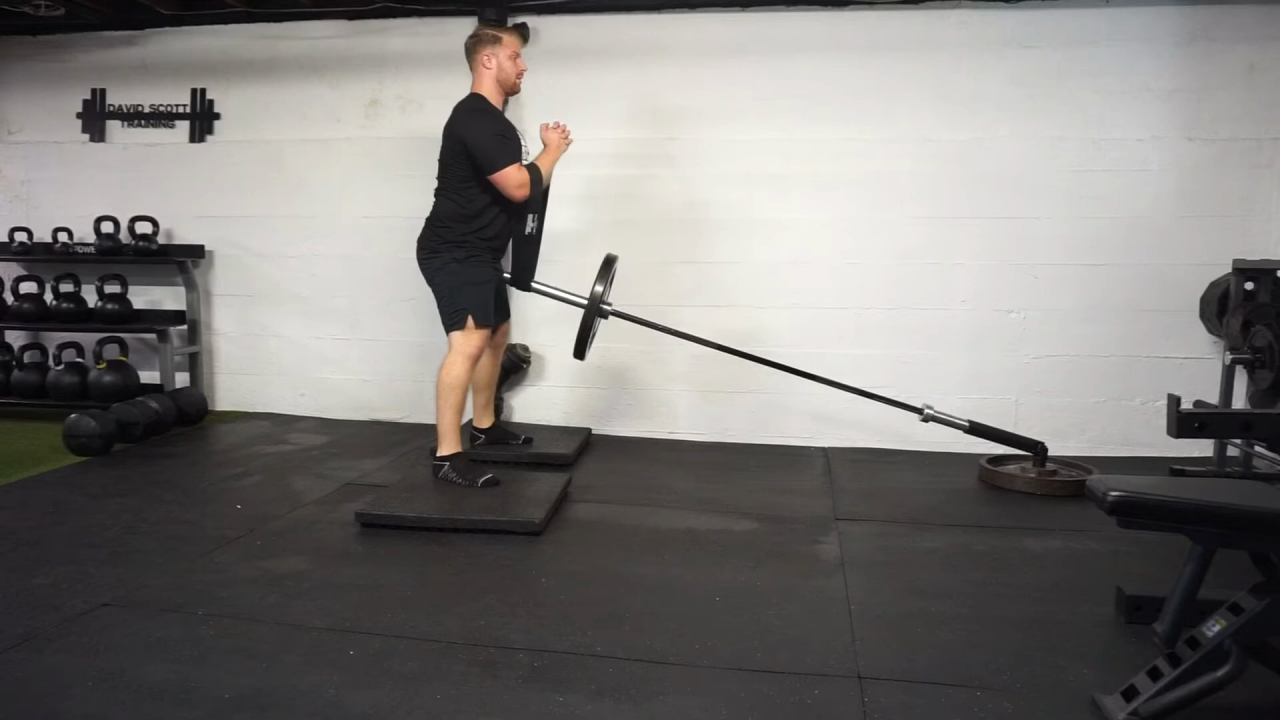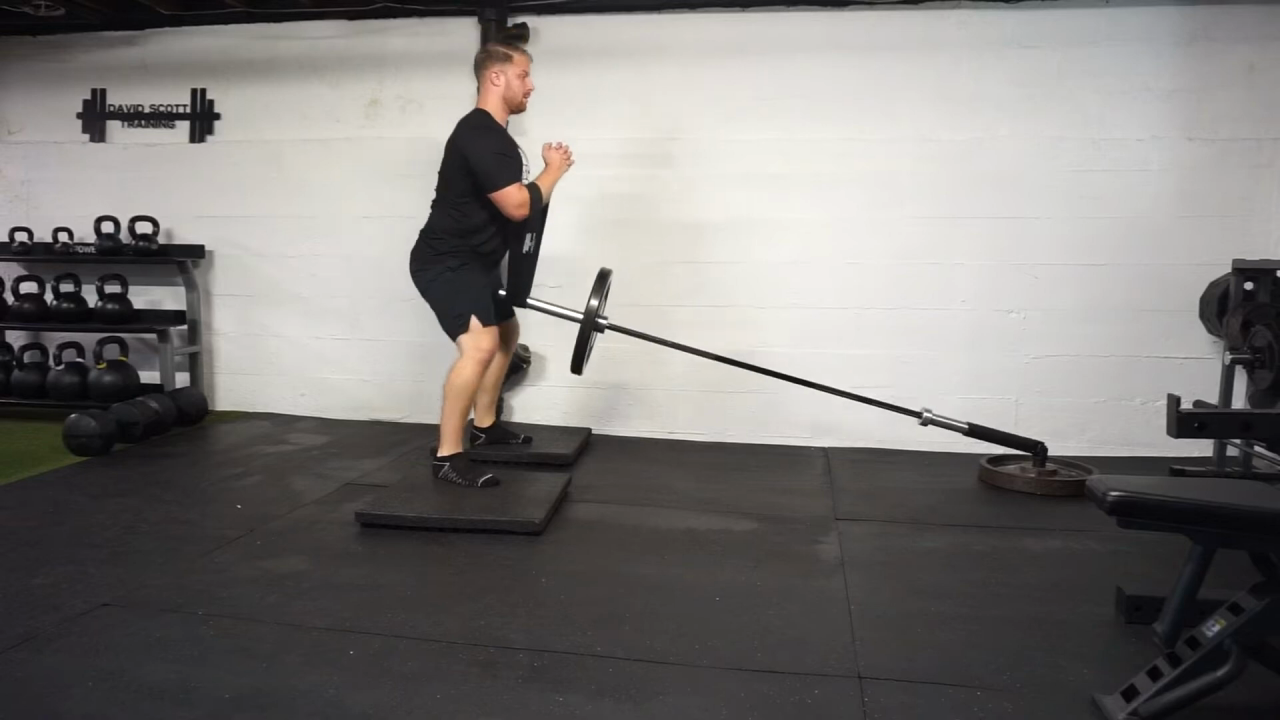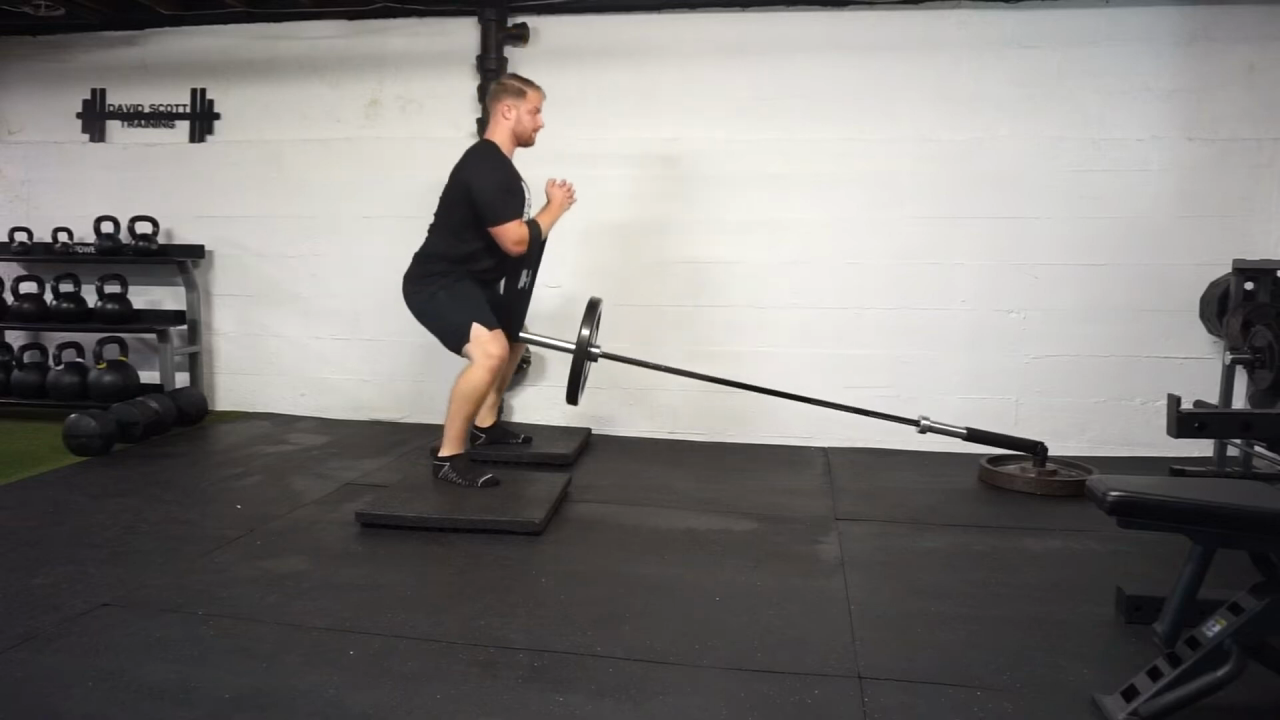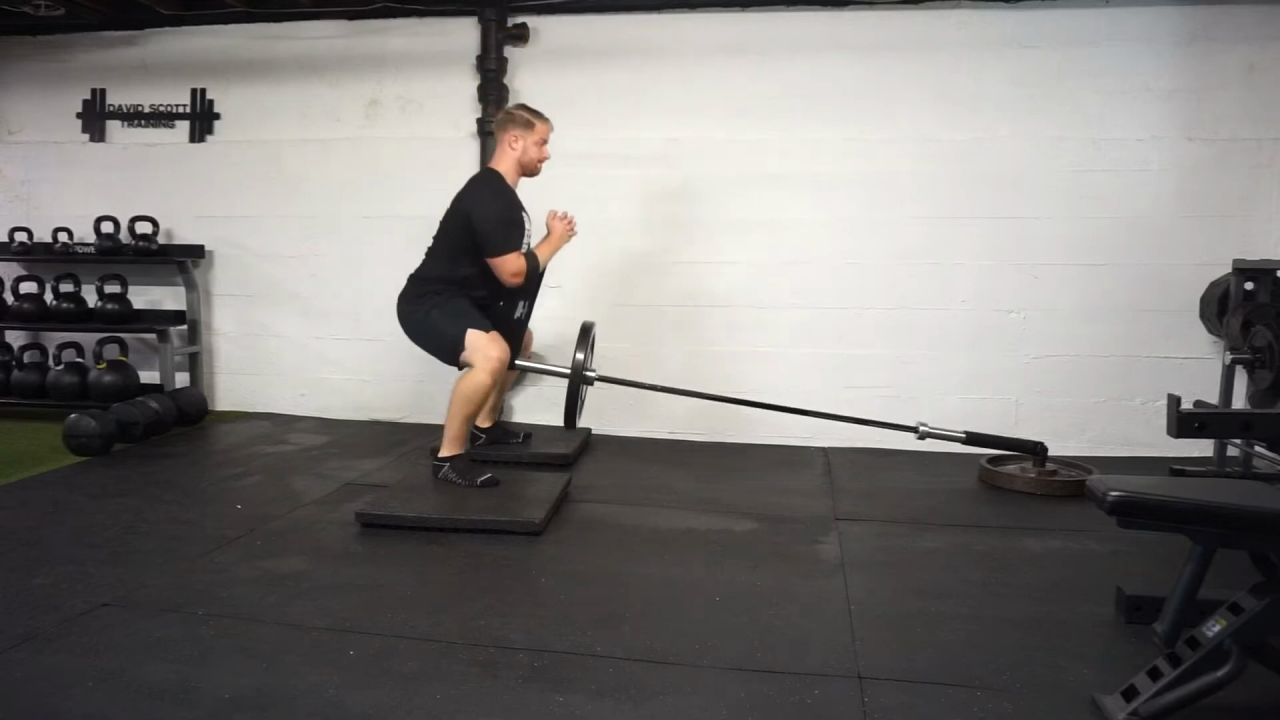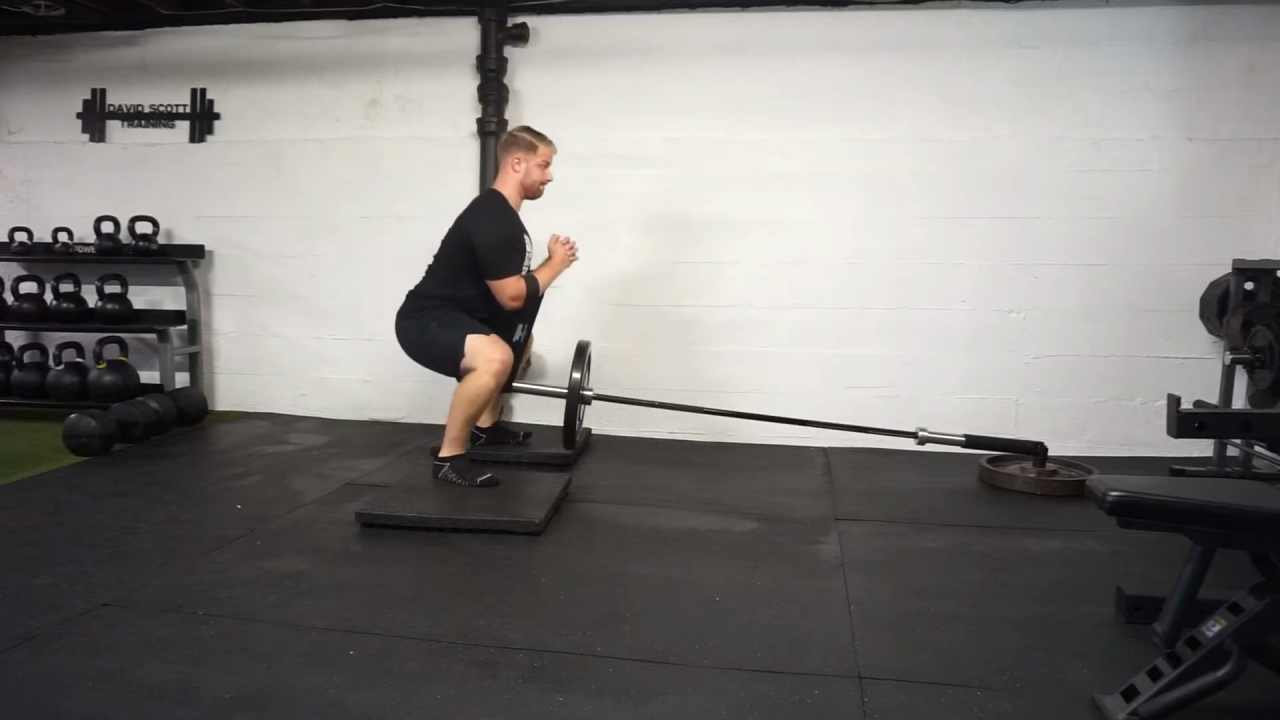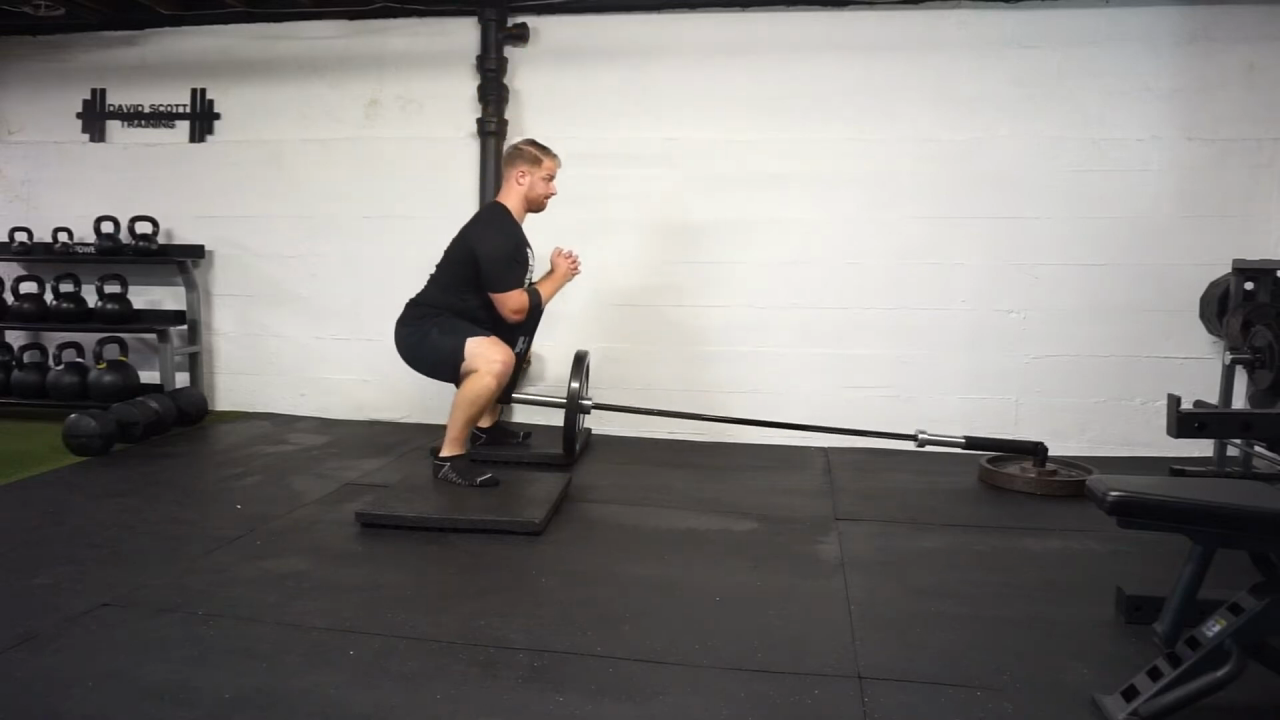
dt=0.3s
person 1, frame 1
left shoulder: (489, 117)
right shoulder: (475, 118)
right elbow: (519, 186)
right wrist: (553, 149)
left hip: (478, 251)
right hip: (456, 252)
left knee: (495, 335)
right knee: (468, 343)
left ankle: (484, 427)
right ankle: (448, 456)
person 1, frame 2
left shoulder: (492, 132)
right shoulder: (479, 134)
left elbow: (512, 204)
right elbow: (518, 206)
right wrist: (554, 168)
left hip: (473, 259)
right hip: (445, 261)
left knee: (505, 333)
right knee: (480, 345)
left ankle: (485, 425)
right ankle: (449, 456)
person 1, frame 3
left shoulder: (496, 163)
right shoulder: (486, 168)
left elbow: (512, 235)
right elbow: (516, 241)
right wrist: (557, 206)
left hip: (469, 278)
right hip: (437, 282)
left knee: (513, 337)
right knee: (490, 350)
left ankle: (485, 425)
right ankle: (449, 456)
person 1, frame 4
left shoulder: (500, 192)
right shoulder: (489, 198)
left elbow: (511, 269)
right elbow: (513, 274)
right wrist: (555, 238)
left hip: (463, 298)
right hip: (429, 304)
left knee: (518, 340)
right knee: (492, 355)
left ankle: (485, 426)
right ankle: (449, 457)
person 1, frame 5
left shoulder: (502, 214)
right shoulder: (491, 221)
left elbow: (510, 289)
right elbow: (512, 296)
right wrist: (557, 263)
left hip: (458, 313)
right hip: (426, 321)
right knee: (495, 358)
left ankle: (485, 426)
right ankle: (449, 458)
person 1, frame 6
left shoulder: (504, 226)
right shoulder: (495, 234)
left elbow: (512, 300)
right elbow: (515, 309)
left wrist: (555, 274)
right wrist: (559, 276)
left hip: (451, 324)
right hip: (423, 331)
left knee: (517, 348)
right knee: (497, 360)
left ankle: (485, 426)
right ankle: (449, 458)
